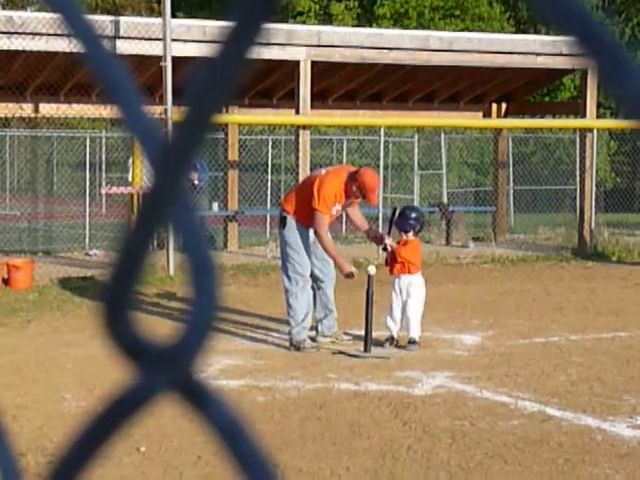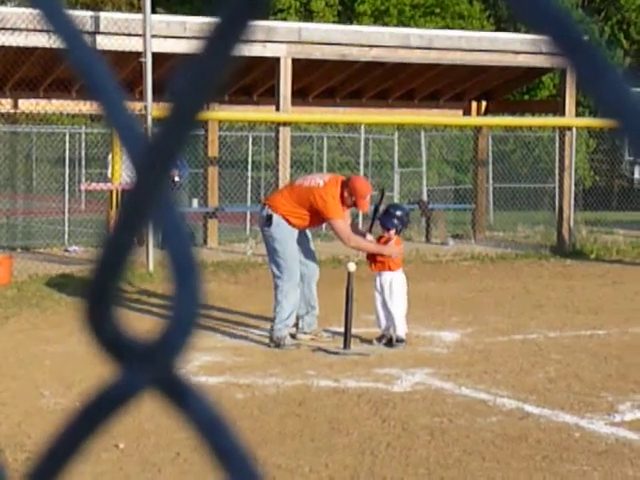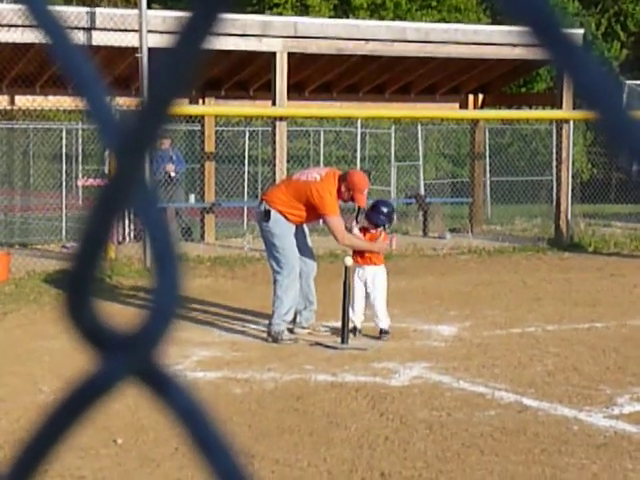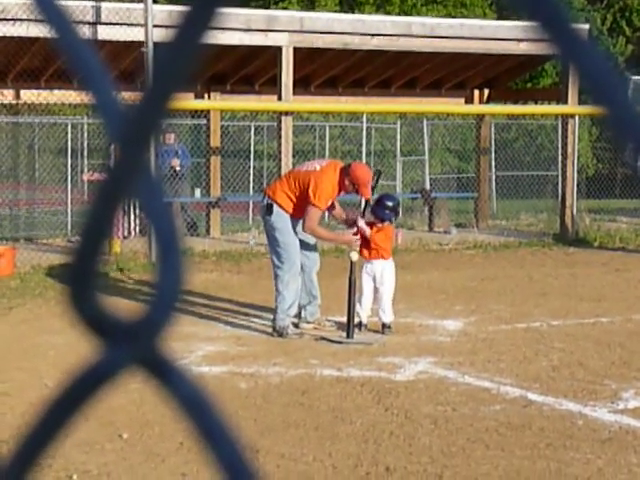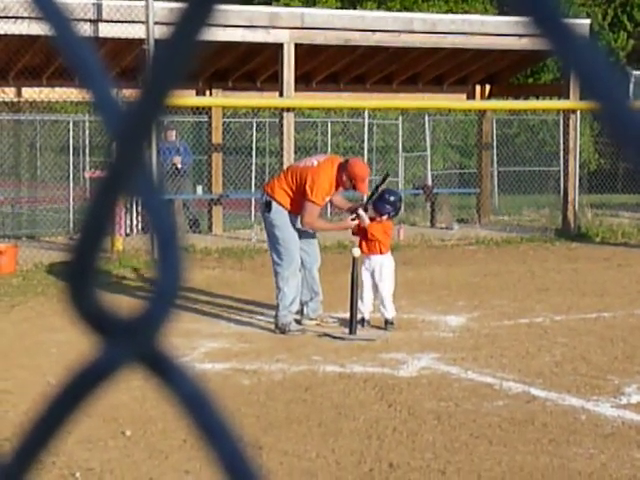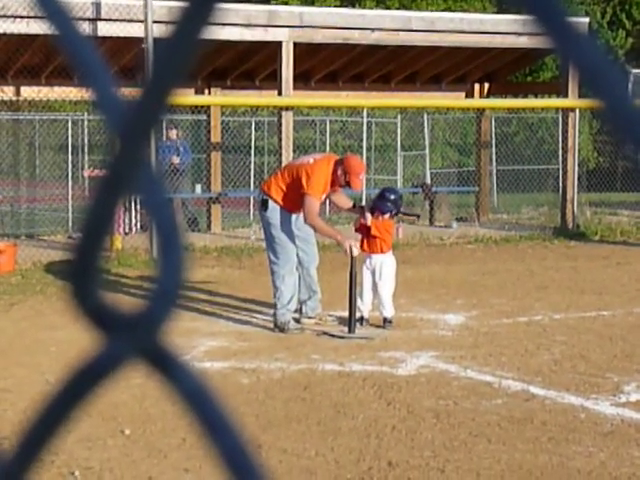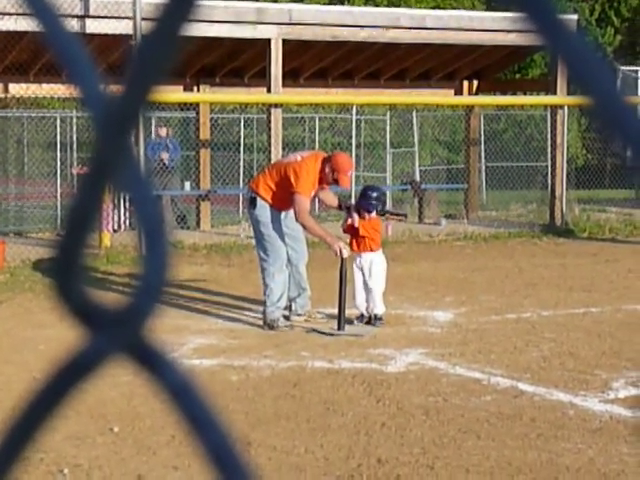
dt=0.7s
person 1, frame 1
left shoulder: (355, 181)
right shoulder: (328, 186)
left elbow: (352, 209)
right elbow: (320, 231)
left wrist: (370, 232)
right wrist: (340, 262)
left hip: (316, 222)
right hip: (295, 221)
left knee: (325, 277)
right knee: (300, 278)
left ankle: (327, 330)
right ankle: (298, 337)
person 1, frame 2
left shoulder: (342, 187)
right shoulder: (328, 196)
left elbow: (346, 224)
right elbow: (348, 240)
left wrist: (368, 239)
right wrist: (384, 249)
left hip: (295, 220)
right hip: (276, 218)
left knee: (309, 272)
right knee: (289, 276)
left ankle: (307, 327)
right ankle: (279, 334)
person 1, frame 3
left shoulder: (337, 179)
right shoulder: (325, 191)
left elbow: (334, 216)
right elbow: (341, 238)
left wrist: (356, 236)
right wrist: (375, 246)
left hip: (292, 214)
right hip: (273, 213)
left knee: (307, 267)
right knee: (289, 270)
left ankle: (304, 321)
right ankle: (277, 329)
person 1, frame 4
left shoulder: (340, 171)
right shoulder: (324, 182)
left elbow: (330, 201)
right elbow: (309, 227)
left wrist: (347, 219)
right wrist: (341, 239)
left hip: (297, 210)
right hip: (278, 208)
left knee: (310, 262)
right knee: (290, 265)
left ankle: (309, 316)
right ankle: (282, 324)
person 1, frame 5
left shoulder: (339, 166)
right shoulder: (321, 178)
left elbow: (333, 193)
right elbow: (308, 221)
left wrist: (351, 208)
right wrist: (342, 225)
left hip: (298, 206)
right hip: (278, 205)
left knee: (311, 260)
right knee: (290, 262)
left ankle: (311, 312)
right ankle: (284, 320)
person 1, frame 6
left shoulder: (337, 166)
right shoulder: (317, 173)
left elbow: (335, 193)
right elbow: (311, 217)
left wrist: (358, 209)
right wrist: (340, 238)
left hip: (297, 205)
right hip: (275, 203)
left knee: (309, 259)
right knee: (286, 261)
left ankle: (310, 310)
right ankle: (283, 319)
person 1, frame 7
left shoulder: (324, 164)
right shoulder: (305, 171)
left elbow: (322, 190)
right elbow: (302, 216)
left wrist: (343, 206)
right wrist: (330, 239)
left hip: (285, 203)
right hip: (264, 201)
left knee: (298, 256)
right knee: (276, 259)
left ankle: (300, 308)
right ankle: (272, 316)
person 2, frame 1
left shoulder: (414, 243)
right shoulder: (398, 244)
left elbow: (401, 252)
right elbow: (390, 262)
left wrist: (392, 244)
right wrist: (389, 250)
left hip: (413, 281)
right hip: (398, 280)
left knee: (412, 311)
right knee: (395, 309)
left ankle: (413, 338)
right ankle: (393, 335)
person 2, frame 2
left shoulder: (395, 241)
right shoulder: (379, 239)
left elbow: (383, 254)
right elbow: (371, 255)
left hip: (394, 278)
right hip: (380, 277)
left knee: (396, 308)
right knee: (380, 307)
left ankle: (400, 336)
right ankle: (386, 333)
person 2, frame 3
left shoulder: (382, 236)
right shoulder: (362, 230)
left elbow: (369, 249)
left wrist: (359, 236)
left hip: (376, 272)
right hip: (360, 270)
left knee: (378, 301)
right knee: (357, 300)
left ankle: (384, 328)
right ankle: (356, 326)
person 2, frame 4
left shoulder: (388, 230)
right shoulder: (368, 226)
left elbow: (374, 239)
left wrist: (363, 227)
right wrist: (358, 225)
left hip: (384, 266)
right hip: (368, 265)
left knee: (384, 296)
right knee: (365, 294)
left ankle: (386, 323)
right ankle: (362, 321)
person 2, frame 5
left shoulder: (386, 225)
right shoulder: (370, 220)
left elbow: (370, 228)
right elbow: (356, 230)
left wrist: (363, 215)
right wrist: (359, 217)
left hip: (383, 261)
right hip: (368, 260)
left knee: (384, 291)
right knee: (366, 290)
left ankle: (389, 318)
right ankle: (364, 317)
person 2, frame 6
left shoulder: (388, 224)
right shoulder: (373, 220)
left elbow: (369, 222)
right elbow: (358, 226)
left wrist: (367, 212)
right wrist: (362, 215)
left hip: (384, 260)
right hip: (369, 259)
left knee: (384, 290)
right knee: (366, 289)
left ankle: (388, 317)
right ankle: (363, 315)
person 2, frame 7
left shoulder: (375, 222)
right shoulder: (360, 219)
left elbow: (357, 224)
right elbow: (346, 227)
left wrist: (354, 213)
right wrist: (349, 215)
left hip: (374, 259)
right hip: (359, 258)
left knee: (374, 288)
right knee: (359, 288)
left ankle: (378, 314)
right ankle: (365, 313)
